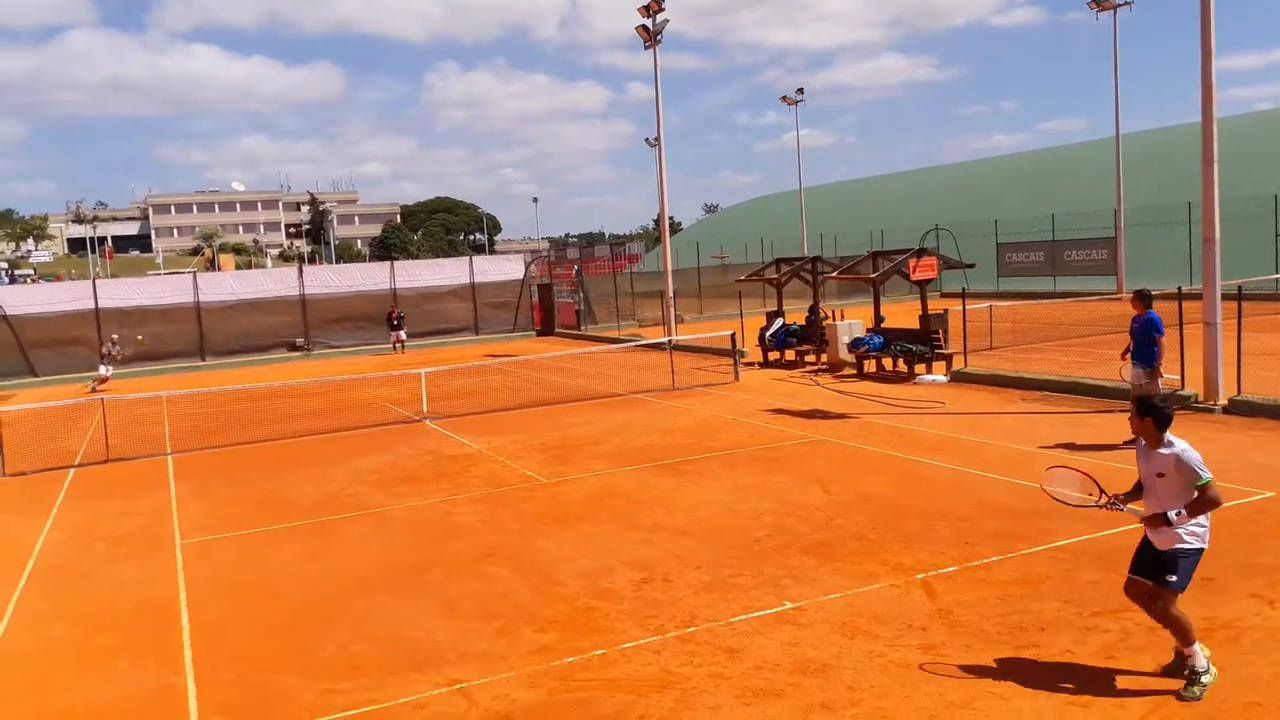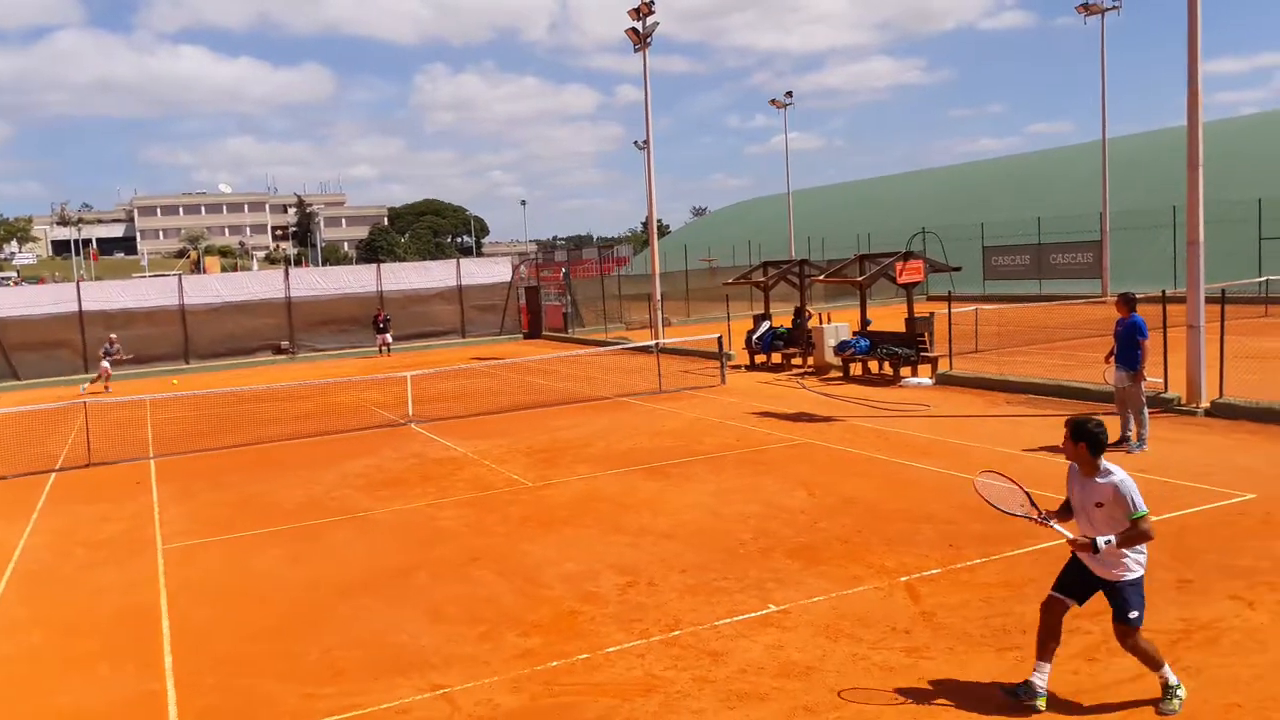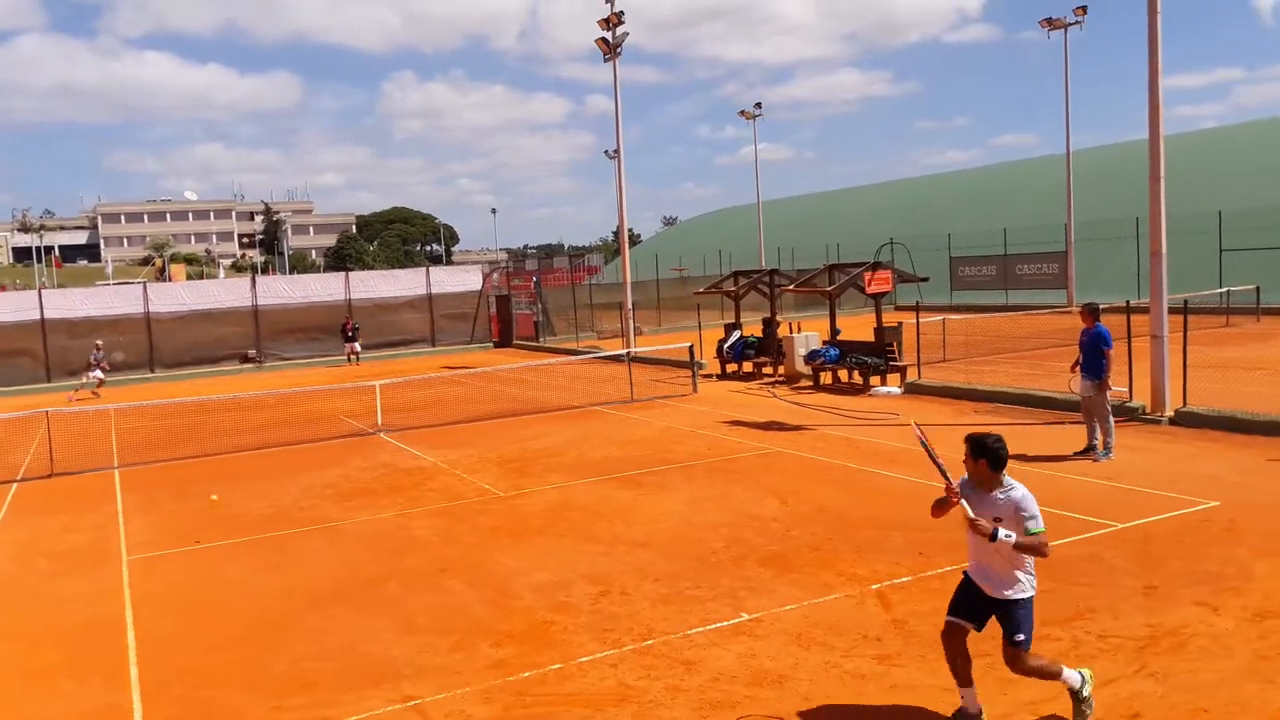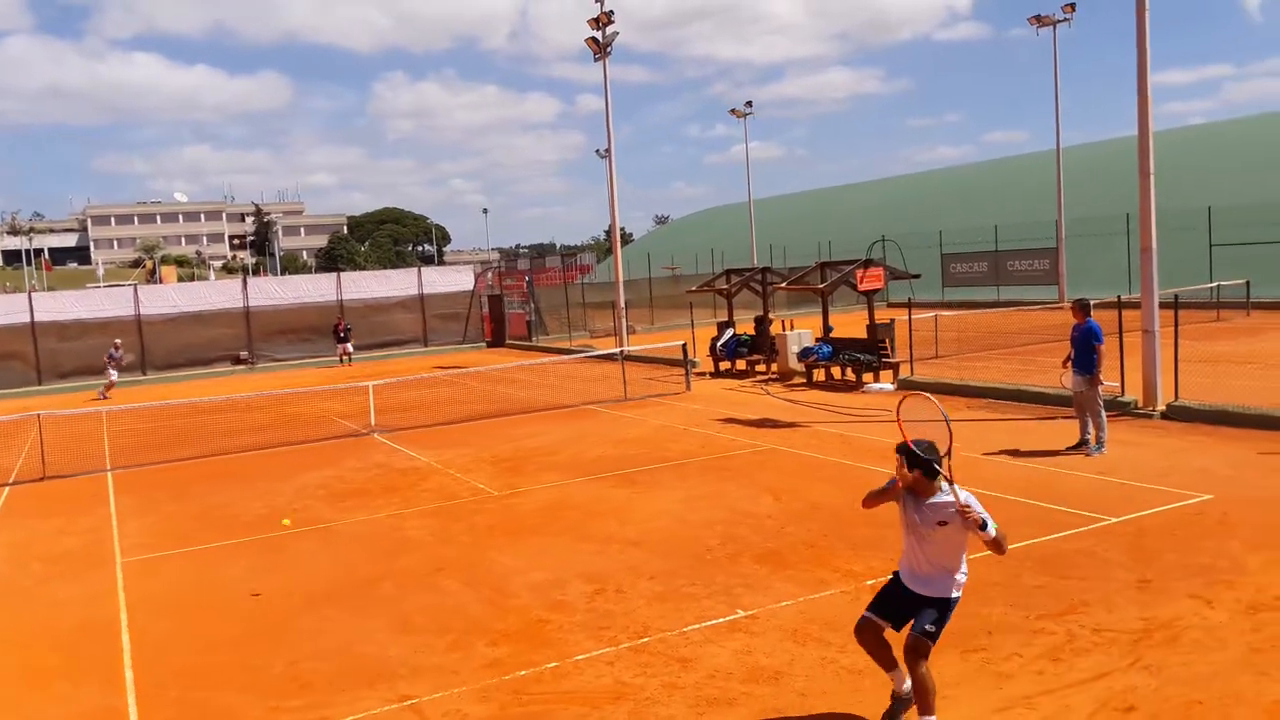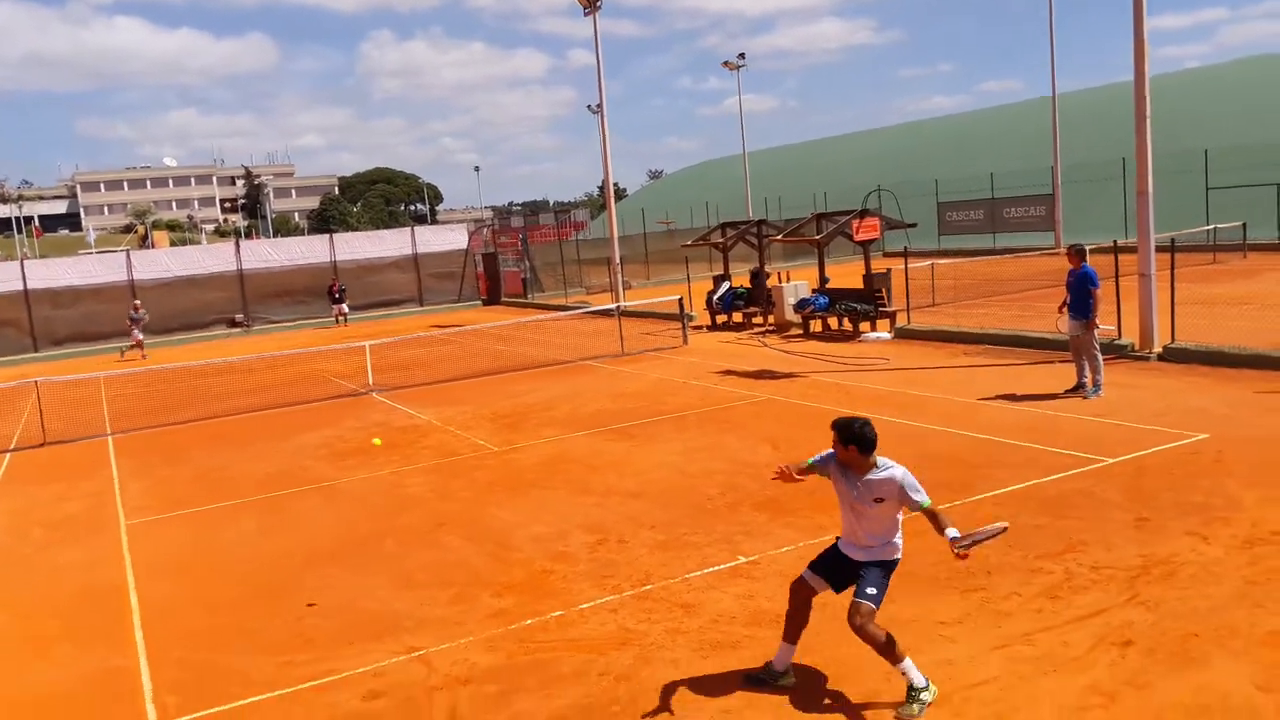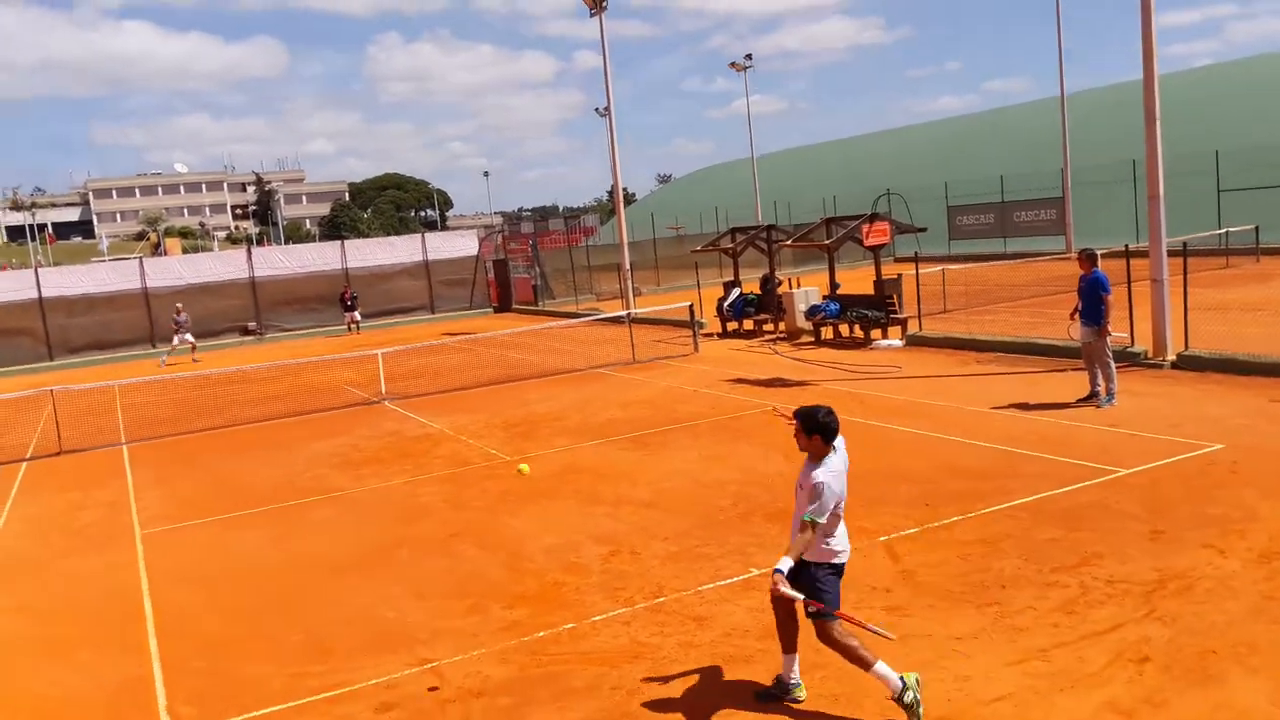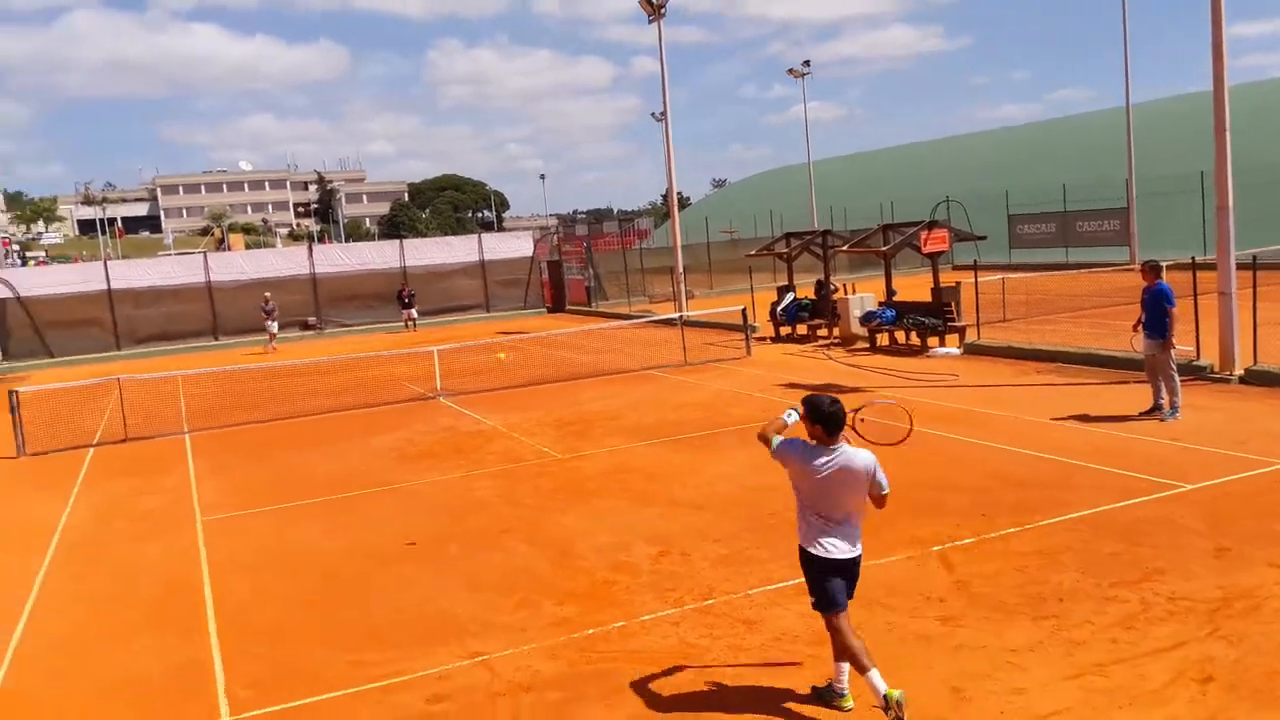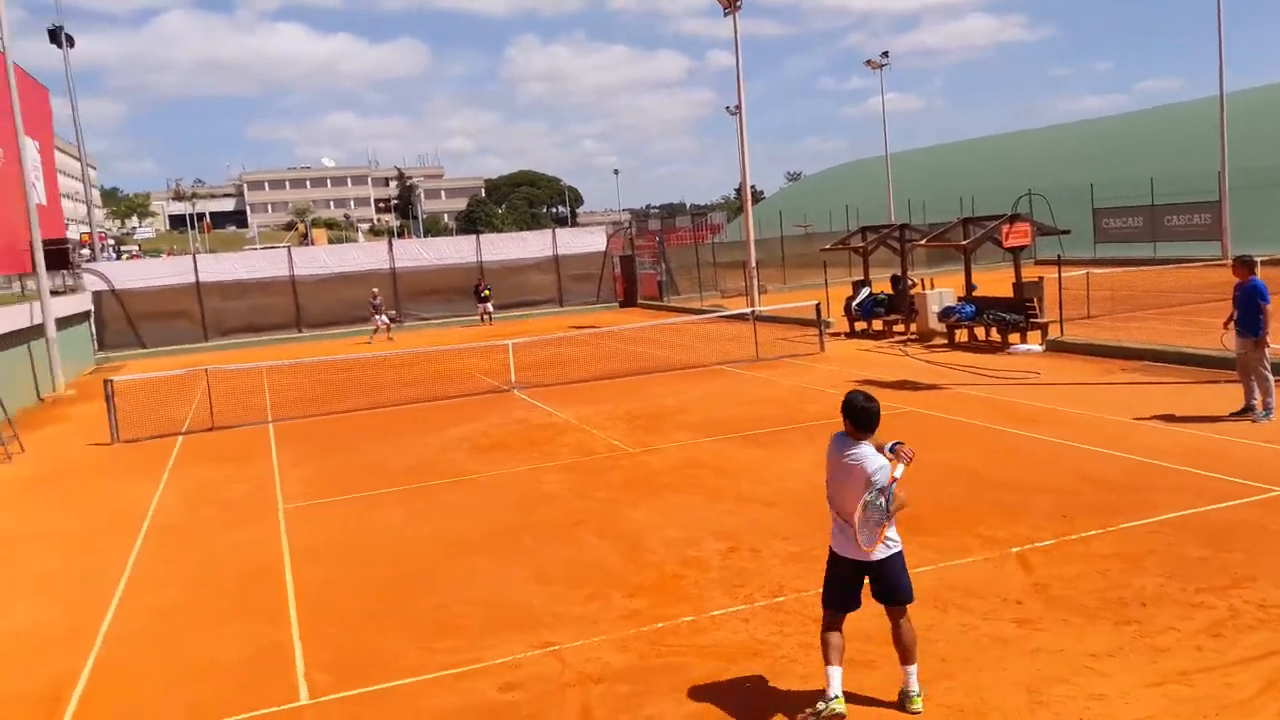
dt=0.2s
person 1, frame 1
left shoulder: (1182, 454)
right shoulder: (1143, 446)
left elbow: (1213, 498)
left wrist: (1170, 517)
right wrist: (1127, 497)
left hip: (1185, 537)
right hip: (1157, 534)
left knee: (1163, 603)
right knee: (1135, 590)
left ankle: (1200, 667)
right ankle: (1186, 650)
person 1, frame 2
left shoulder: (1119, 483)
right shoulder: (1075, 471)
left elbow: (1145, 532)
left wrist: (1098, 544)
right wrist: (1056, 515)
left hip: (1122, 567)
right hip: (1087, 559)
left knee: (1127, 636)
right knee: (1051, 609)
left ankle: (1172, 685)
right ankle: (1037, 687)
person 1, frame 3
left shoulder: (1020, 499)
right shoulder: (969, 484)
left elbow: (1042, 547)
right elbow: (936, 511)
left wrist: (995, 534)
right wrist: (948, 500)
left hip: (1014, 588)
right hip: (978, 577)
left knee: (1018, 661)
right knee: (951, 635)
left ankle: (1077, 682)
person 1, frame 4
left shoulder: (962, 502)
right shoulder: (904, 488)
left elbow: (1001, 547)
right elbow: (867, 502)
left wrist: (981, 524)
right wrist: (894, 489)
left hip: (943, 590)
right hip: (908, 579)
left knee: (914, 653)
right knee: (865, 630)
right ankle: (903, 688)
person 1, frame 5
left shoulder: (896, 478)
right shoulder: (834, 462)
left elbow: (931, 512)
right elbow: (800, 470)
left wrist: (952, 535)
right wrist: (790, 473)
left hip: (880, 557)
right hip: (847, 547)
left knee: (860, 622)
right knee: (800, 589)
left ankle: (920, 685)
right ankle: (780, 668)
person 1, frame 6
left shoulder: (822, 481)
right shoulder: (835, 445)
left elbow: (807, 534)
right elbow: (832, 432)
left wrist: (782, 568)
right wrist: (802, 421)
left hip: (819, 557)
right hip: (816, 550)
left knee: (828, 632)
right knee: (780, 601)
left ankle: (900, 685)
right ankle: (789, 681)
person 1, frame 7
left shoulder: (798, 453)
right shoulder: (865, 460)
left elbow: (765, 433)
right elbow: (881, 502)
left wrist: (791, 414)
left hip: (817, 551)
right hip: (850, 549)
left knee: (838, 624)
right knee: (834, 614)
left ankle: (885, 694)
right ankle: (840, 688)
person 1, frame 8
left shoulder: (837, 443)
right shoulder: (877, 467)
left wrist: (891, 448)
right wrist: (896, 501)
left hip: (844, 551)
right hip: (882, 551)
left knee: (832, 622)
right knee: (899, 616)
right ankle: (912, 692)
